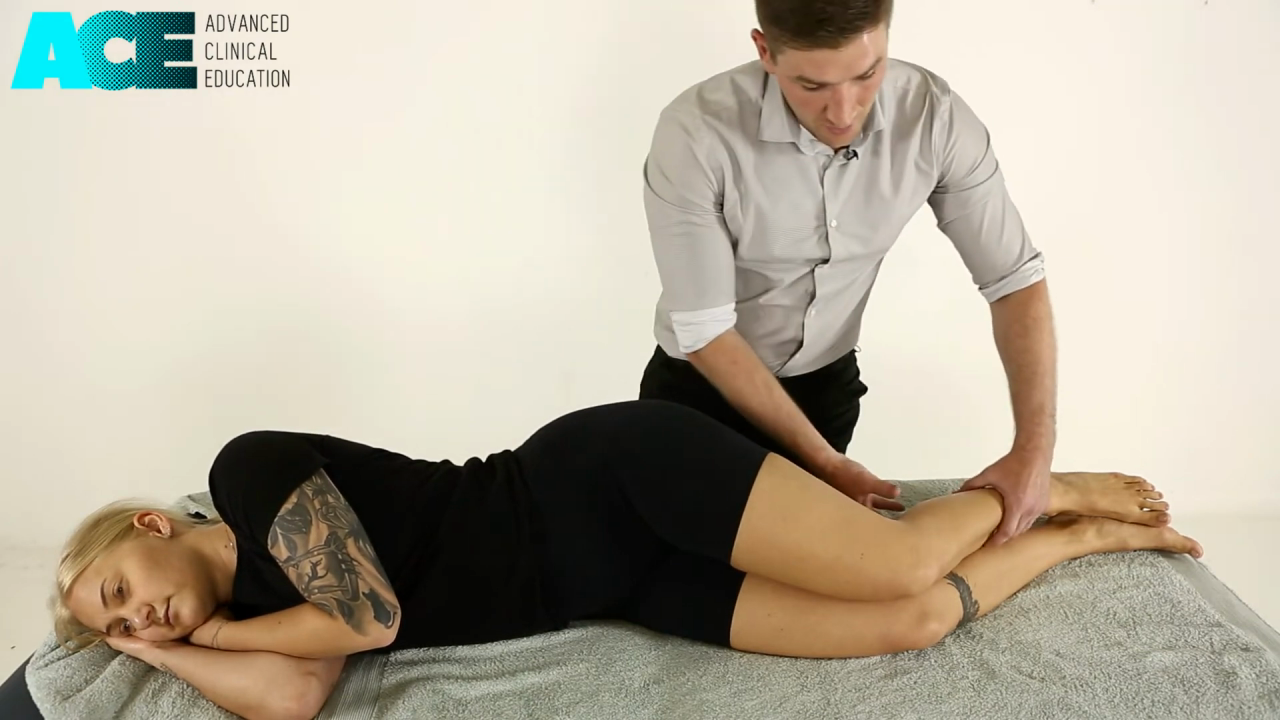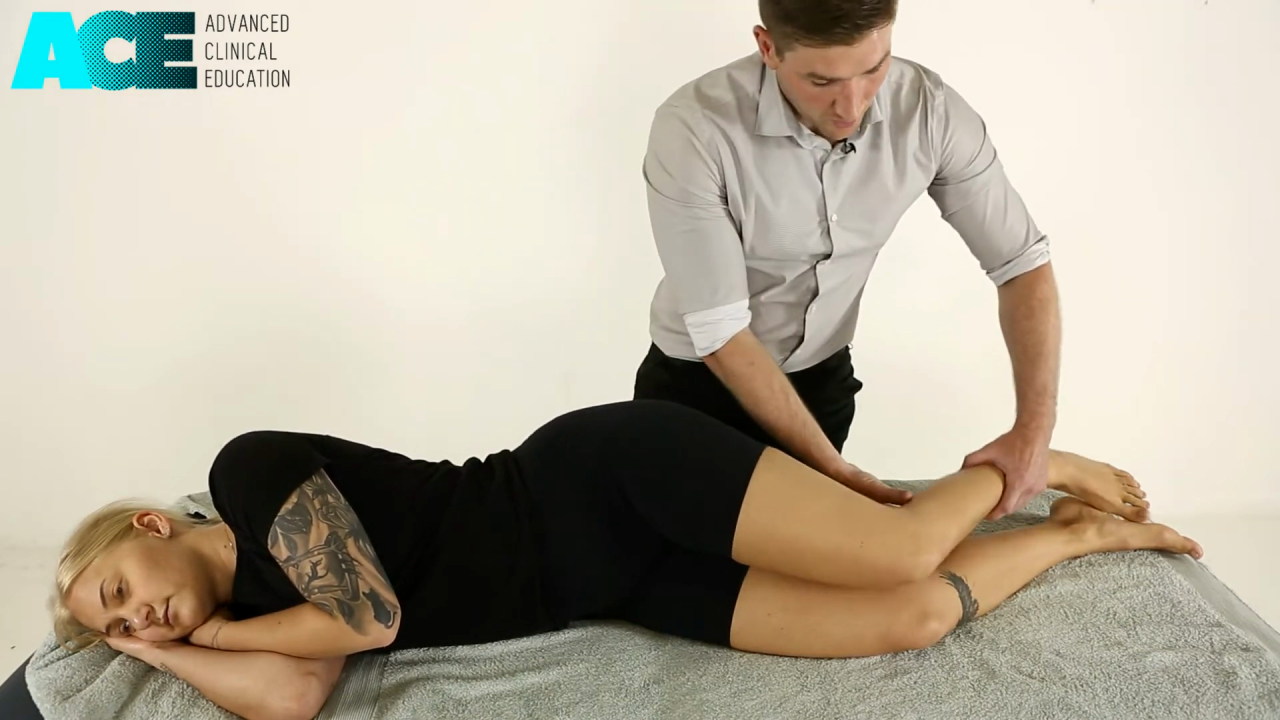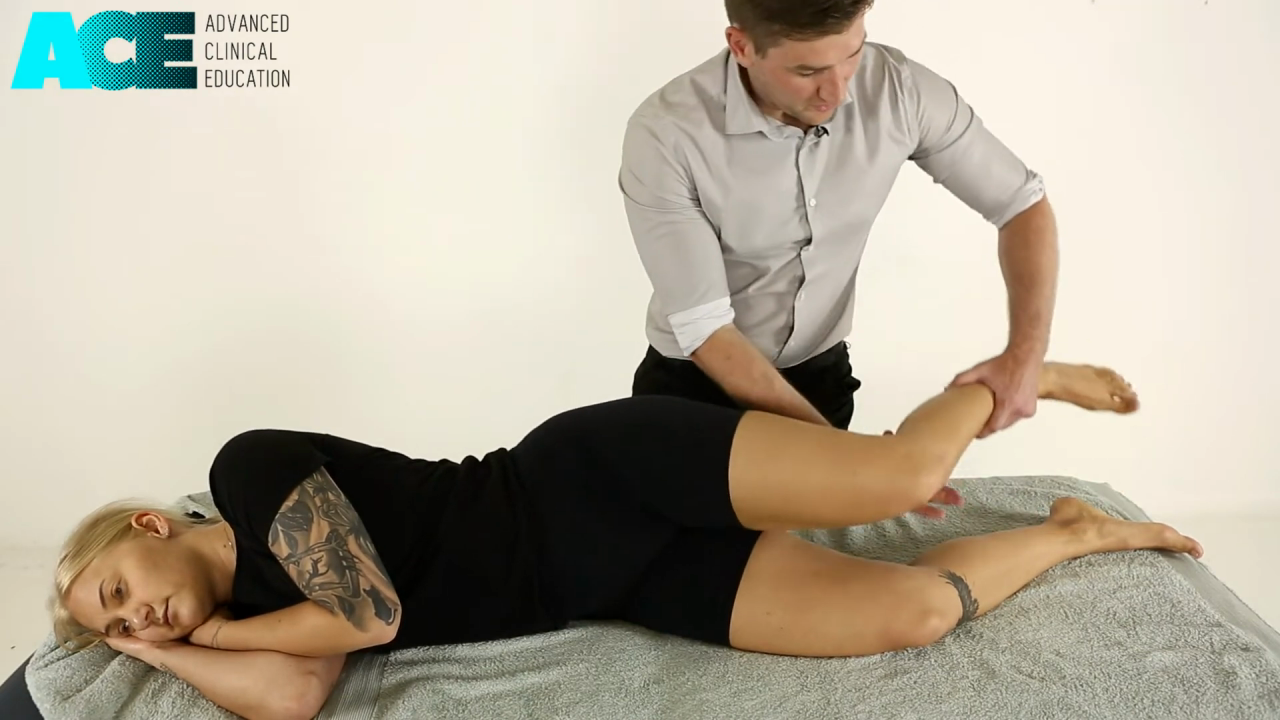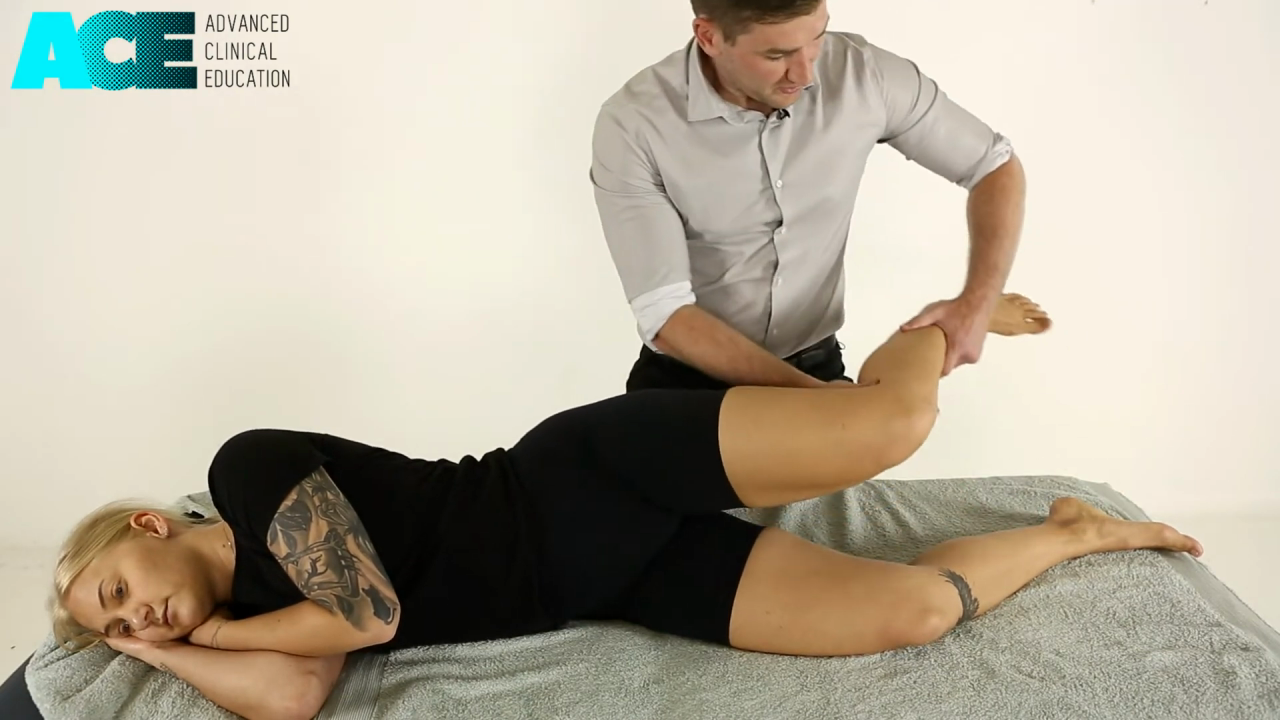
dt=0.4s
person 1, frame 1
left shoulder: (250, 471)
right shoulder: (261, 603)
left elbow: (373, 615)
left wrist: (205, 619)
left hip: (609, 477)
right hip: (620, 589)
left knee: (900, 570)
right knee: (912, 621)
left ankle: (1043, 486)
right ankle: (1074, 536)
person 1, frame 2
left shoulder: (250, 471)
right shoulder: (260, 604)
left elbow: (372, 615)
left wrist: (214, 624)
left hip: (606, 478)
right hip: (616, 585)
left knee: (902, 550)
right knee: (913, 616)
left ankle: (1031, 460)
right ankle: (1077, 532)
person 1, frame 3
left shoulder: (249, 468)
right shoulder: (257, 612)
left elbow: (372, 613)
left wrist: (210, 624)
left hip: (599, 475)
right hip: (620, 584)
left knee: (896, 475)
right knee: (914, 611)
right ankle: (1076, 533)
person 1, frame 4
left shoulder: (248, 468)
right shoulder: (253, 607)
left elbow: (371, 613)
left hip: (599, 479)
right hip: (616, 584)
left knee: (890, 424)
right knee: (913, 613)
left ankle: (937, 323)
right ankle: (1073, 531)
person 2, frame 1
left shoulder: (935, 117)
right shoulder: (695, 132)
left elbow: (1017, 280)
right elbow: (704, 333)
left wrist: (1034, 448)
right wrist: (825, 464)
left hip: (825, 385)
right hip: (700, 387)
person 2, frame 2
left shoulder: (930, 110)
right shoulder: (692, 131)
left elbow: (1024, 263)
right elbow: (718, 333)
left wrist: (1034, 429)
right wrist: (837, 476)
left hip: (822, 381)
right hip: (696, 386)
person 2, frame 3
left shoulder: (900, 88)
right shoulder: (664, 137)
left elbow: (1026, 203)
right elbow: (704, 331)
left wrist: (1025, 354)
left hip: (821, 375)
right hip: (695, 384)
person 2, frame 4
left shoulder: (866, 74)
right shoulder: (633, 126)
left elbow: (998, 166)
right elbow: (664, 315)
left wrist: (977, 303)
left hip: (817, 366)
right hip: (687, 383)
